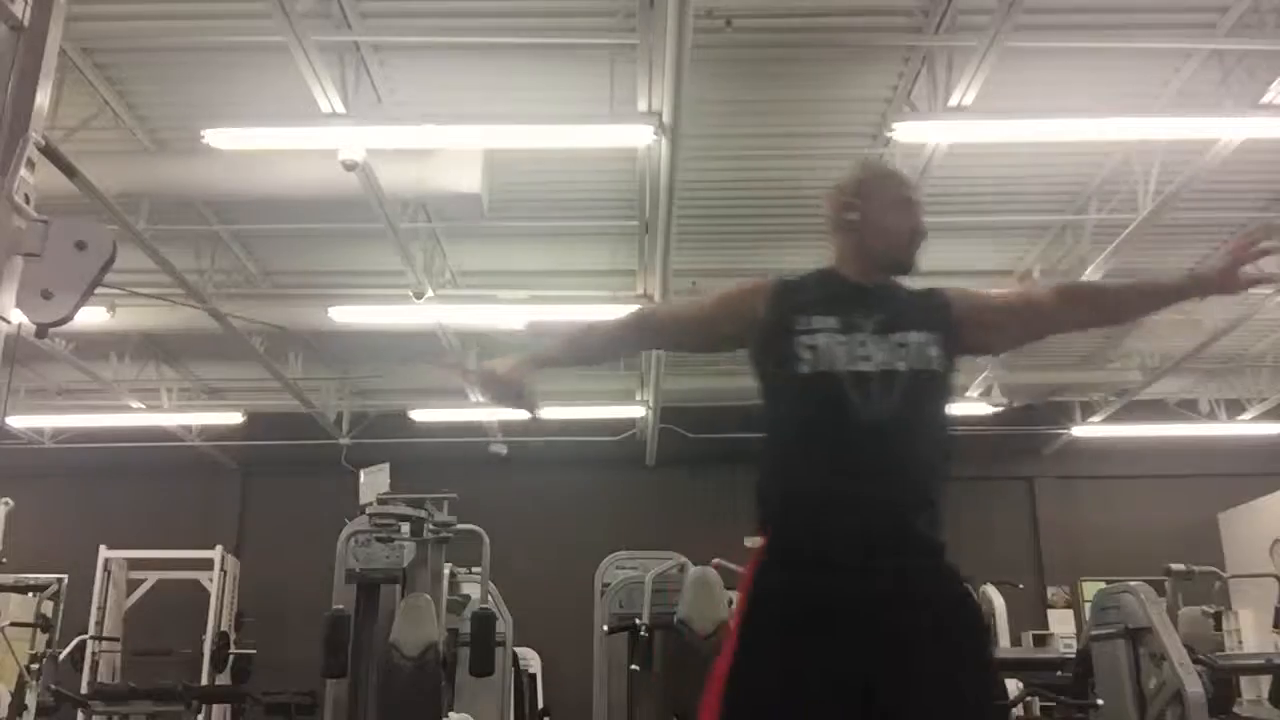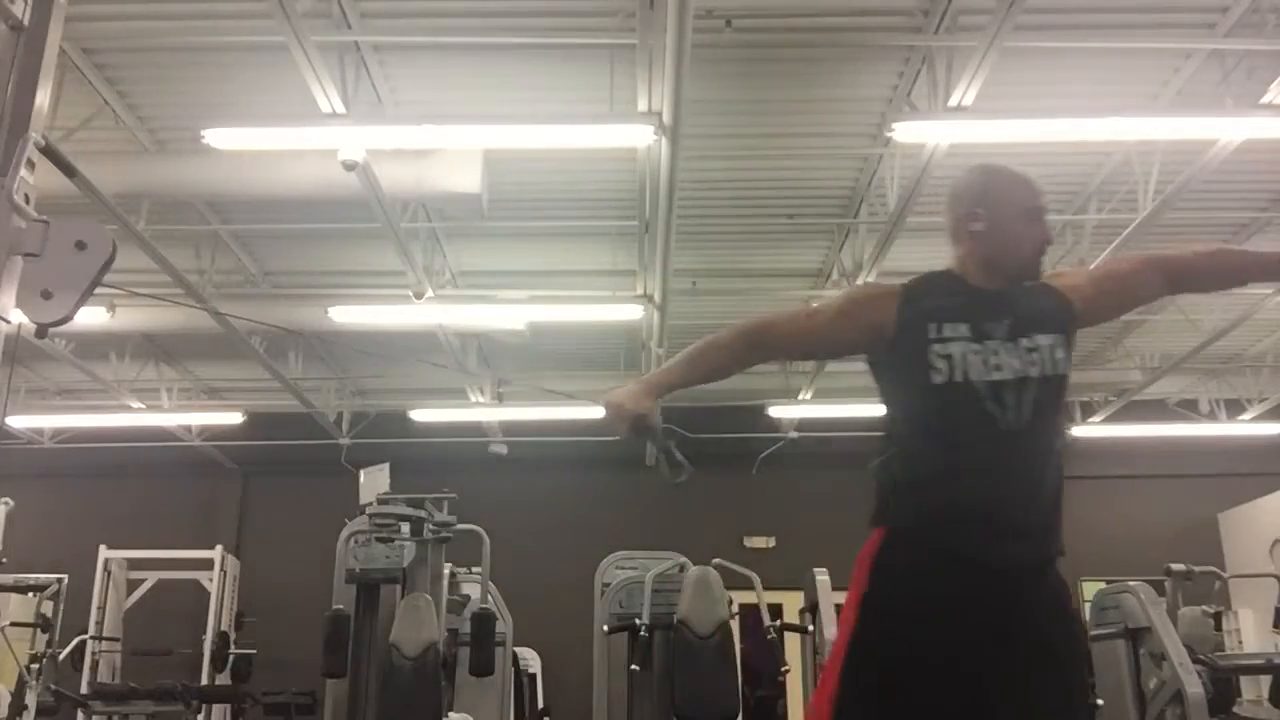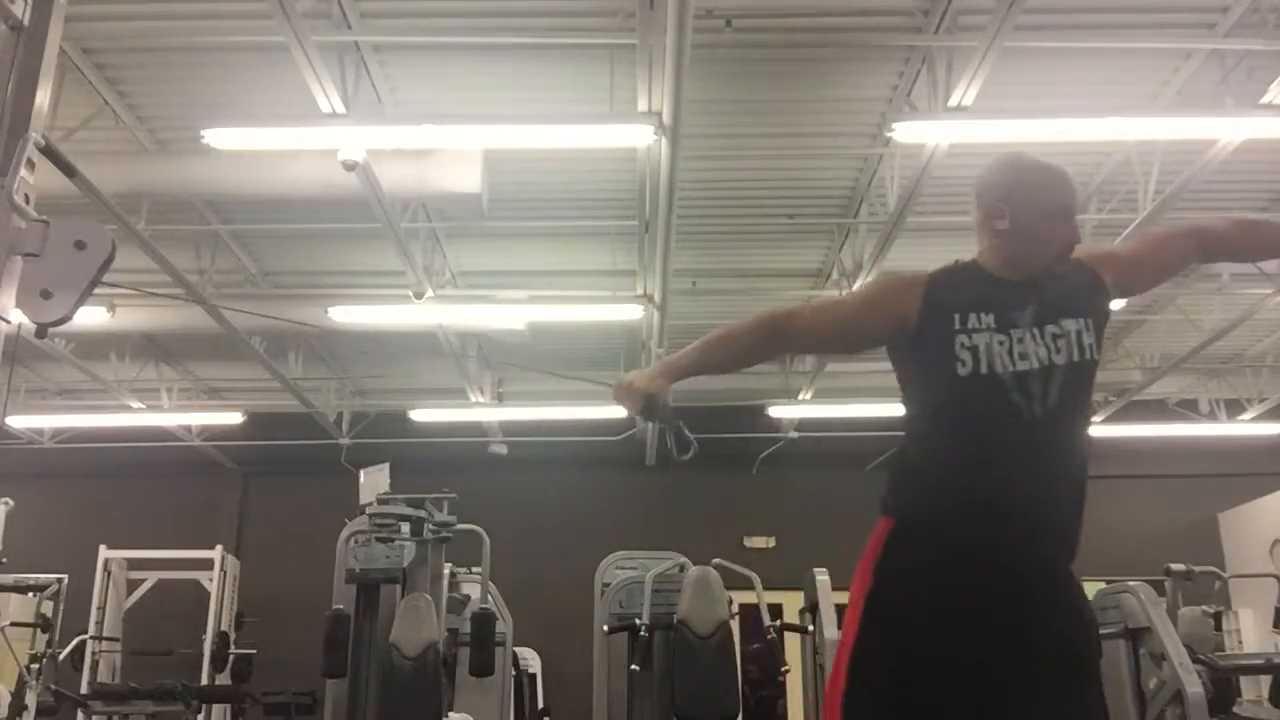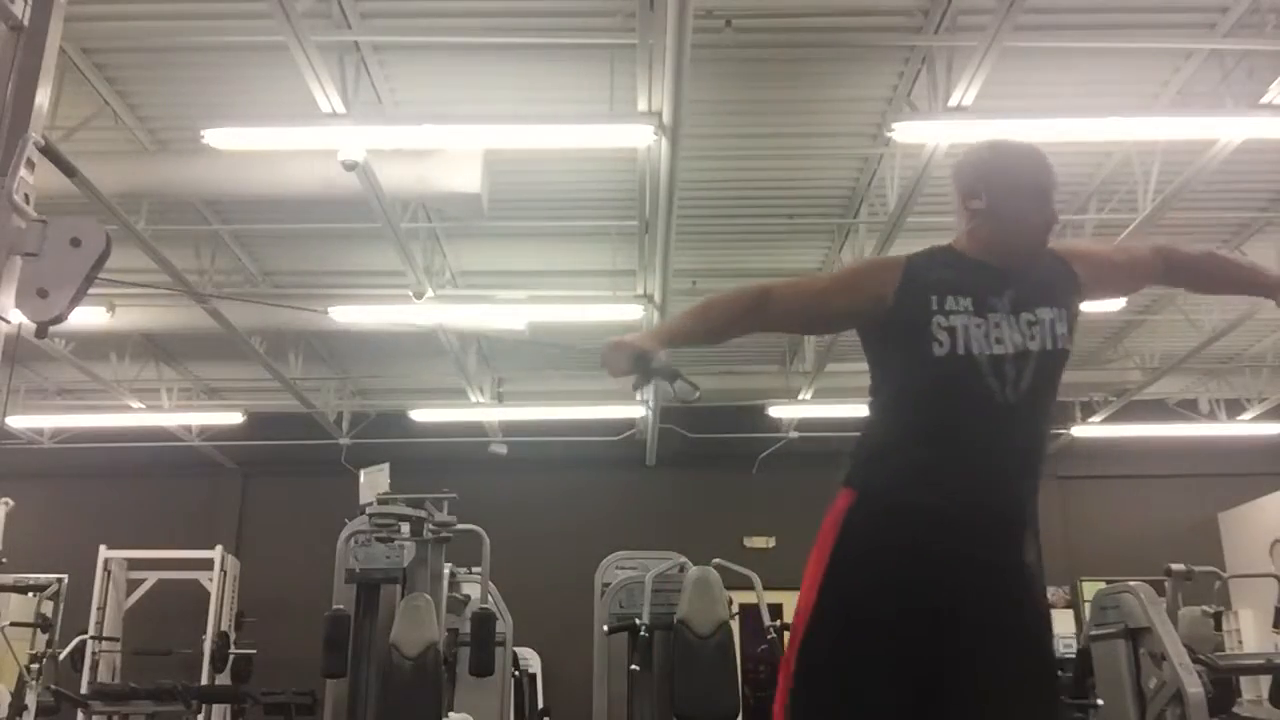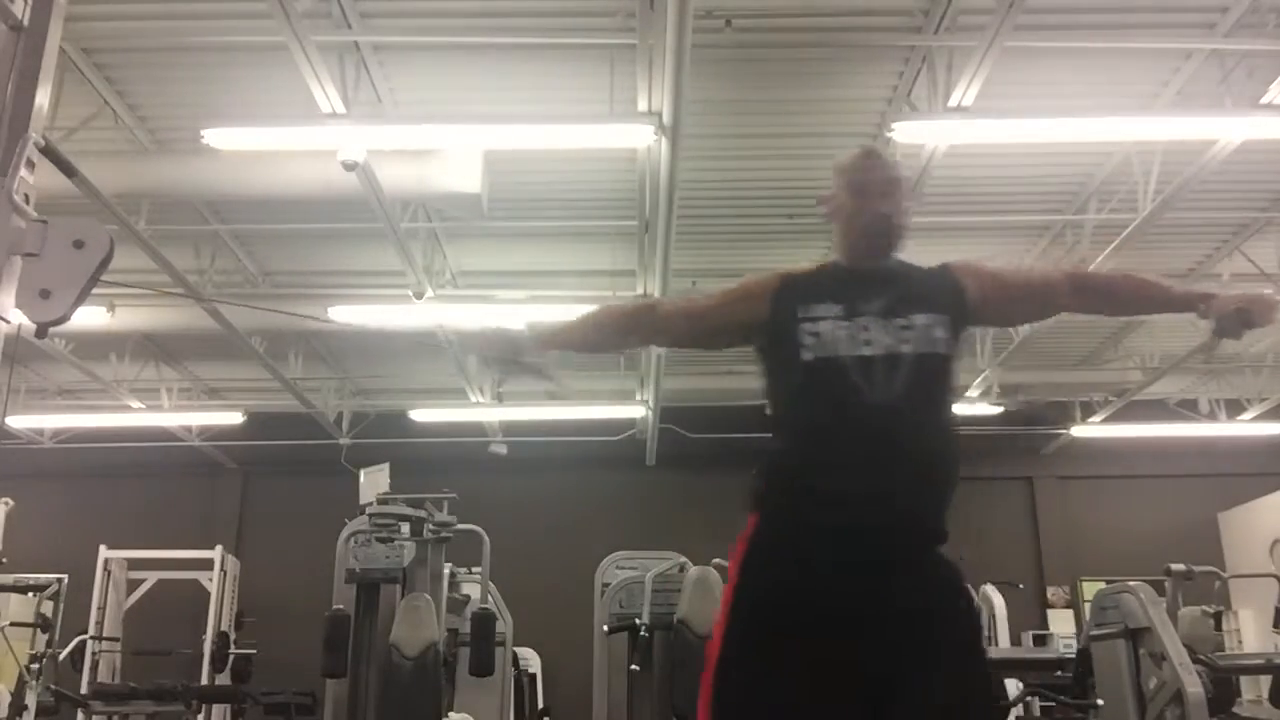
dt=0.4s
person 1, frame 1
left shoulder: (942, 314)
right shoulder: (774, 307)
left elbow: (1062, 306)
right elbow: (650, 326)
left wrist: (1201, 281)
right wrist: (530, 362)
left hip: (913, 572)
right hip: (801, 573)
person 1, frame 2
left shoulder: (1061, 304)
right shoulder: (897, 310)
left elbow: (1173, 271)
right elbow: (765, 336)
right wrist: (651, 386)
left hip: (1026, 577)
right hip: (917, 570)
person 1, frame 3
left shoulder: (1090, 282)
right shoulder: (921, 300)
left elbow: (1202, 239)
right elbow: (787, 327)
right wrist: (666, 371)
left hip: (1039, 572)
right hip: (924, 564)
person 1, frame 4
left shoulder: (1063, 275)
right shoulder: (896, 284)
left elbow: (1168, 262)
right elbow: (764, 302)
right wrist: (654, 338)
left hip: (992, 555)
right hip: (881, 544)
person 1, frame 5
left shoulder: (951, 291)
right shoulder: (779, 300)
left elbow: (1072, 287)
right elbow: (654, 318)
left wrist: (1200, 302)
right wrist: (536, 338)
left hip: (910, 563)
right hip: (794, 560)
